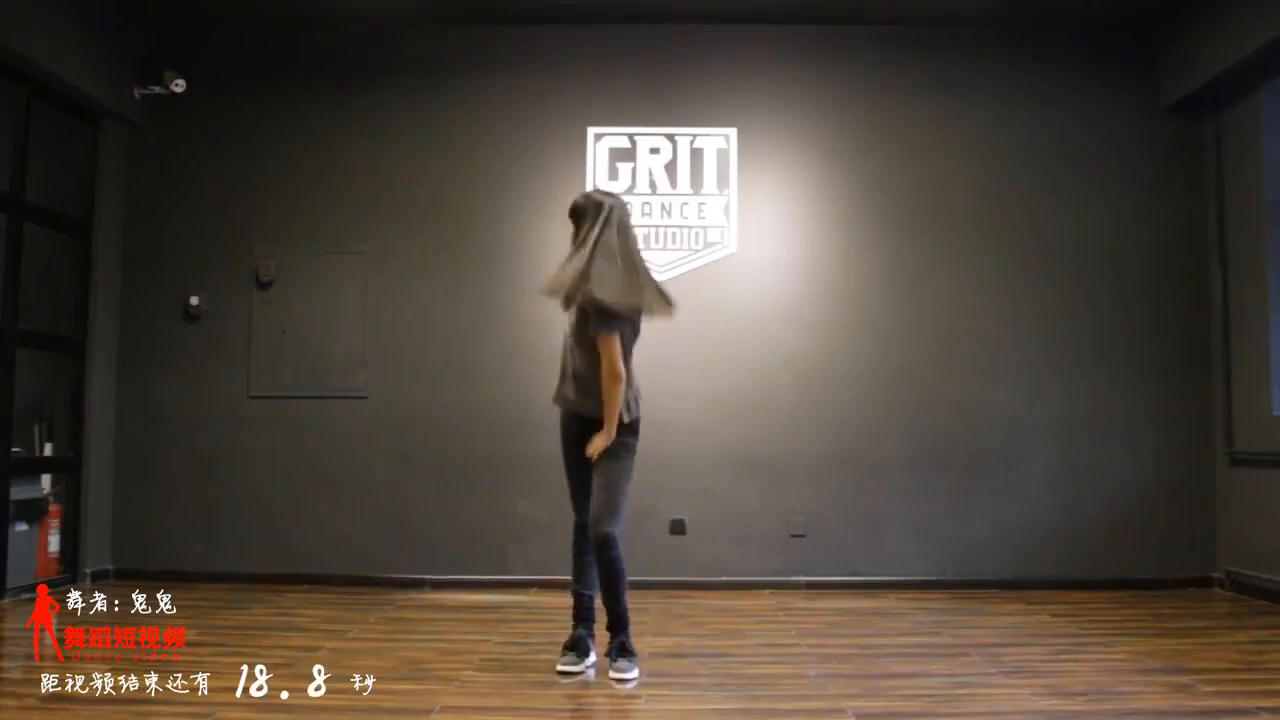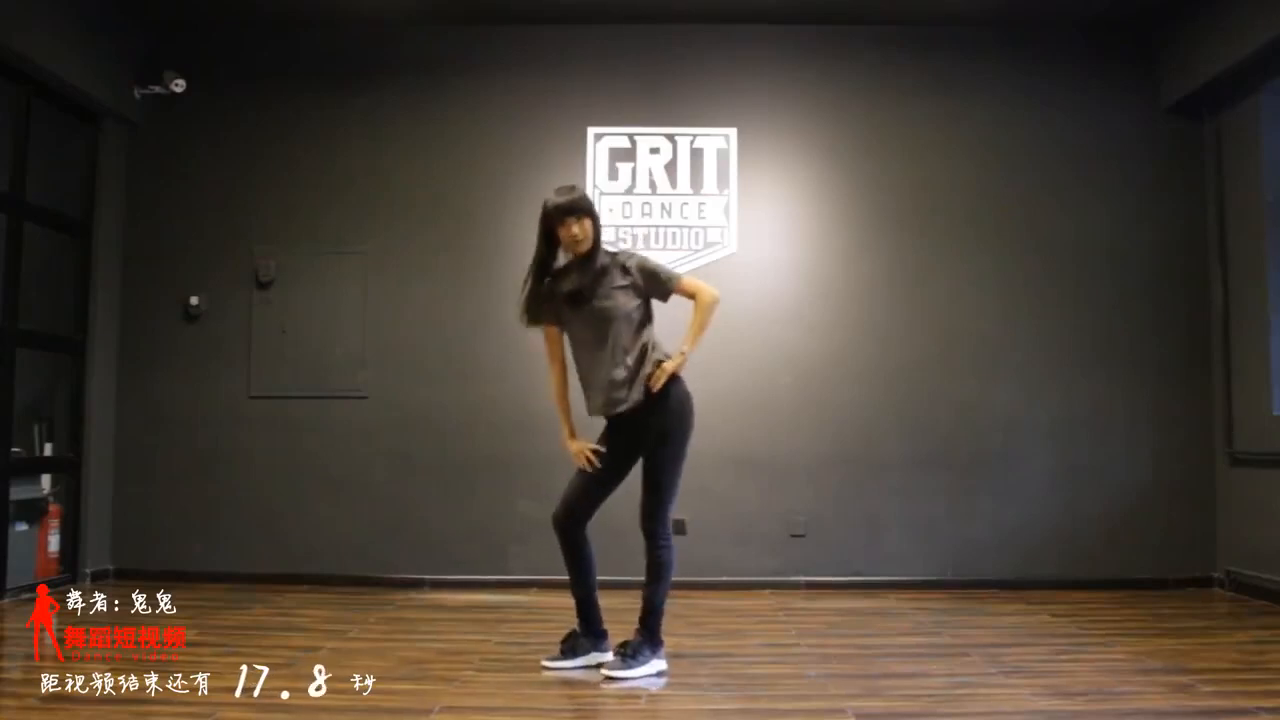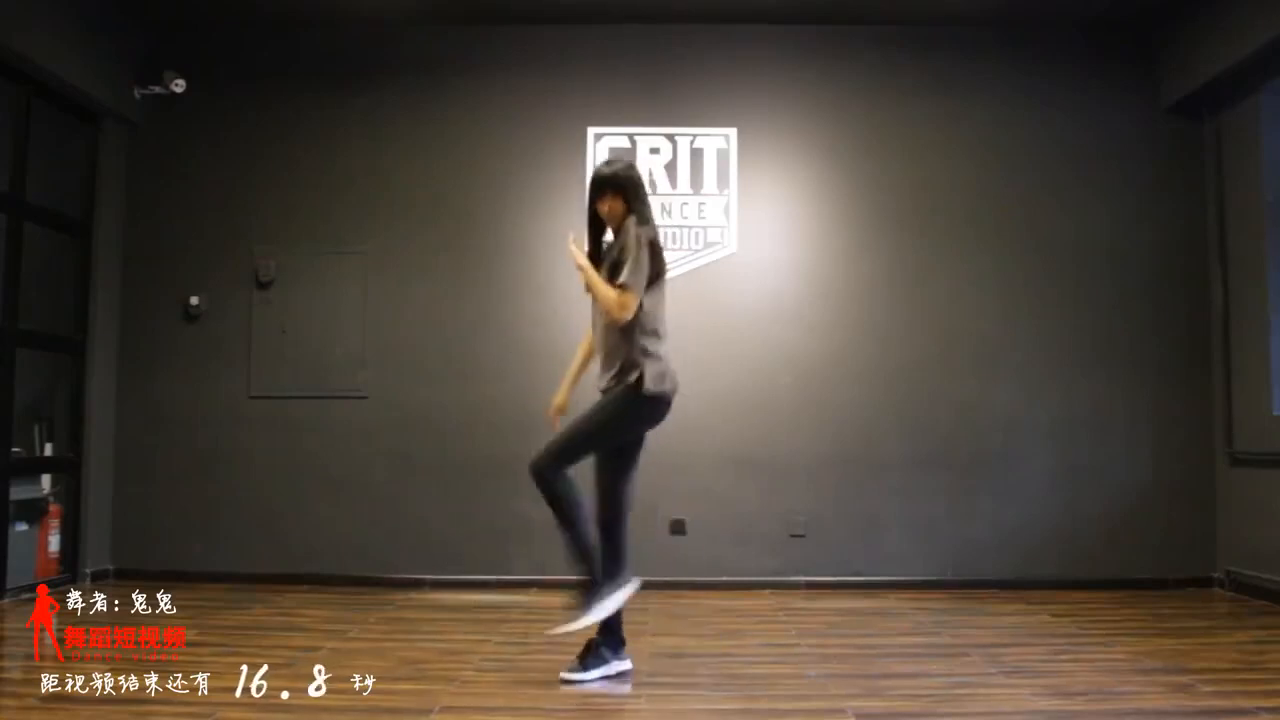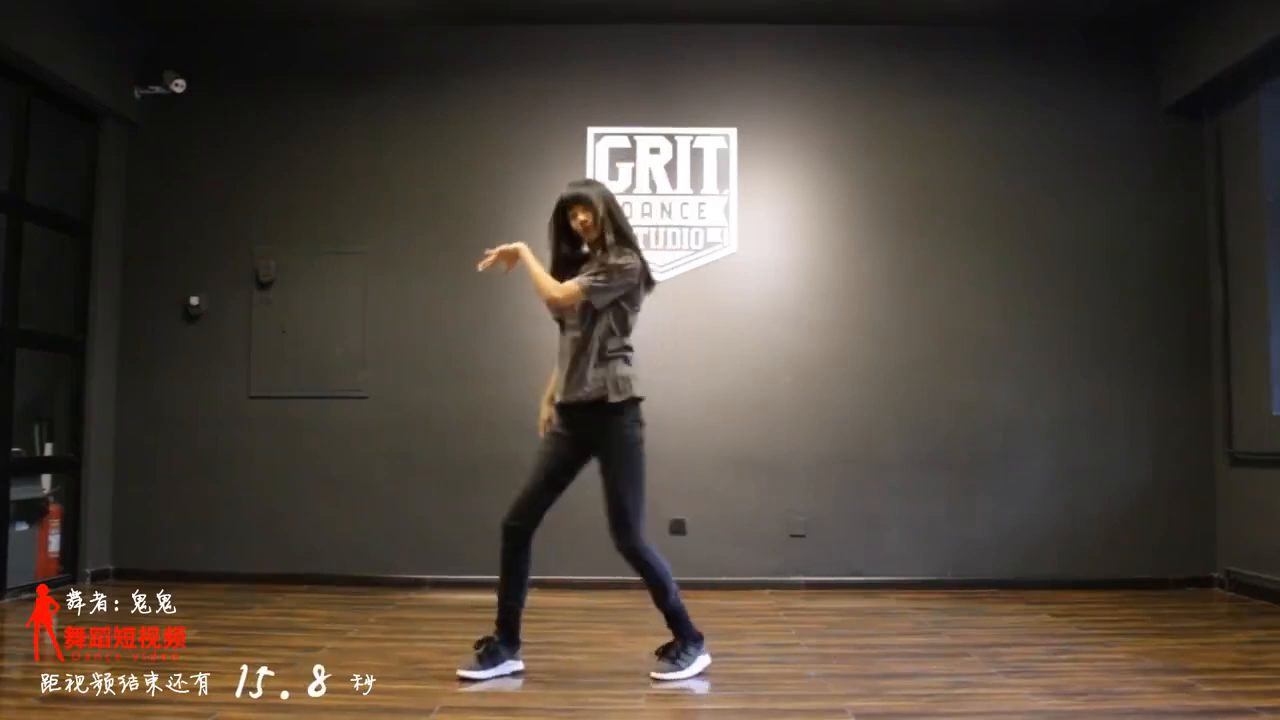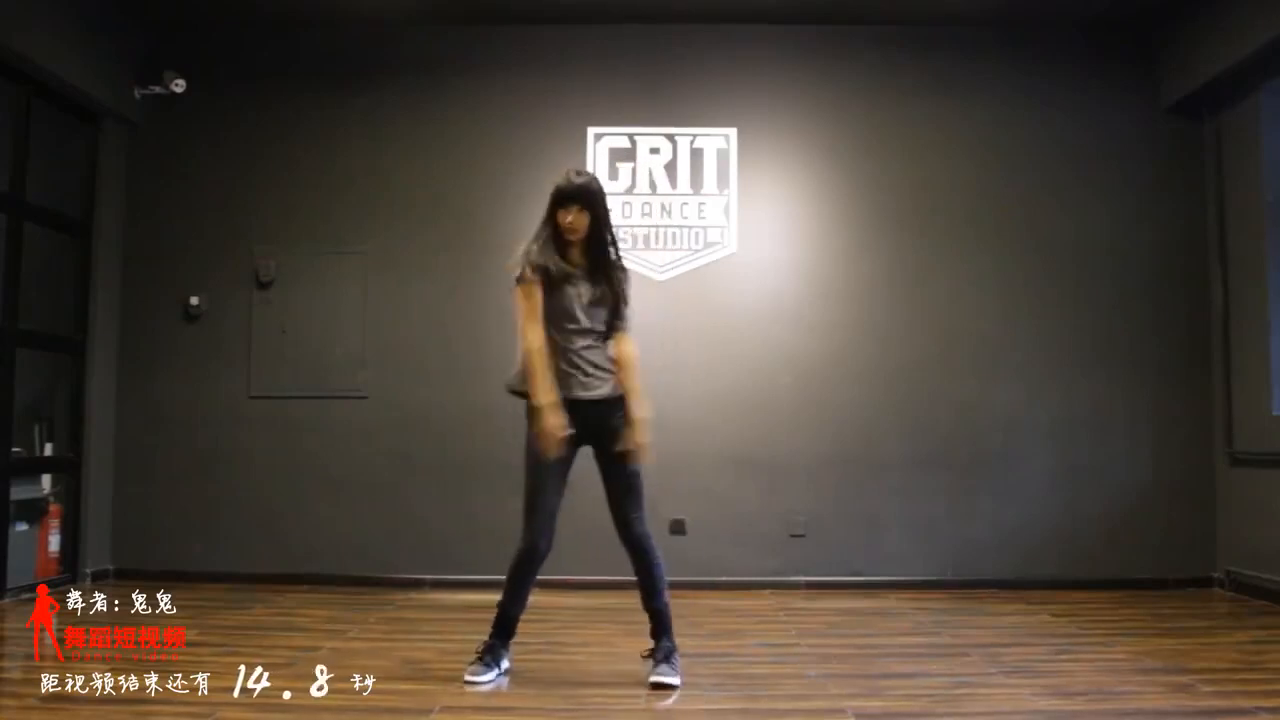
dt=1s
person 1, frame 1
left shoulder: (599, 293)
right shoulder: (608, 280)
left elbow: (613, 371)
left wrist: (608, 431)
left hip: (610, 423)
right hip: (577, 416)
left knee: (602, 529)
right knee: (585, 524)
left ankle: (621, 640)
right ankle: (583, 636)
person 1, frame 2
left shoulder: (630, 268)
right shoulder: (553, 290)
left elbow: (708, 295)
right elbow: (556, 367)
left wrist: (681, 355)
right wrist: (572, 433)
left hip: (662, 406)
right hip: (619, 419)
left knee: (655, 526)
right knee: (569, 519)
left ankle: (649, 646)
right ankle: (590, 635)
person 1, frame 3
left shoulder: (638, 242)
right shoulder: (614, 249)
left elbow: (621, 311)
right elbow: (601, 326)
left wrist: (584, 266)
right wrist: (568, 384)
left hip: (642, 388)
right hip: (626, 389)
left knee: (545, 466)
right knee: (611, 511)
left ankle: (605, 575)
right ankle: (608, 644)
person 1, frame 4
left shoulder: (623, 265)
right shoulder: (579, 264)
left elbow: (557, 297)
left wrist: (523, 253)
right wrist: (549, 398)
left hip: (613, 413)
right hip: (571, 416)
left knee: (628, 538)
right knee: (517, 524)
left ankle: (690, 643)
right ankle: (505, 645)
person 1, frame 5
left shoulder: (609, 270)
right shoulder: (536, 257)
left elbow: (621, 347)
right elbow: (531, 330)
left wrist: (638, 414)
right wrist: (547, 406)
left hip: (608, 408)
right hip: (552, 409)
left knee: (634, 530)
right knee: (536, 540)
left ankle: (664, 648)
right ankle: (497, 647)
